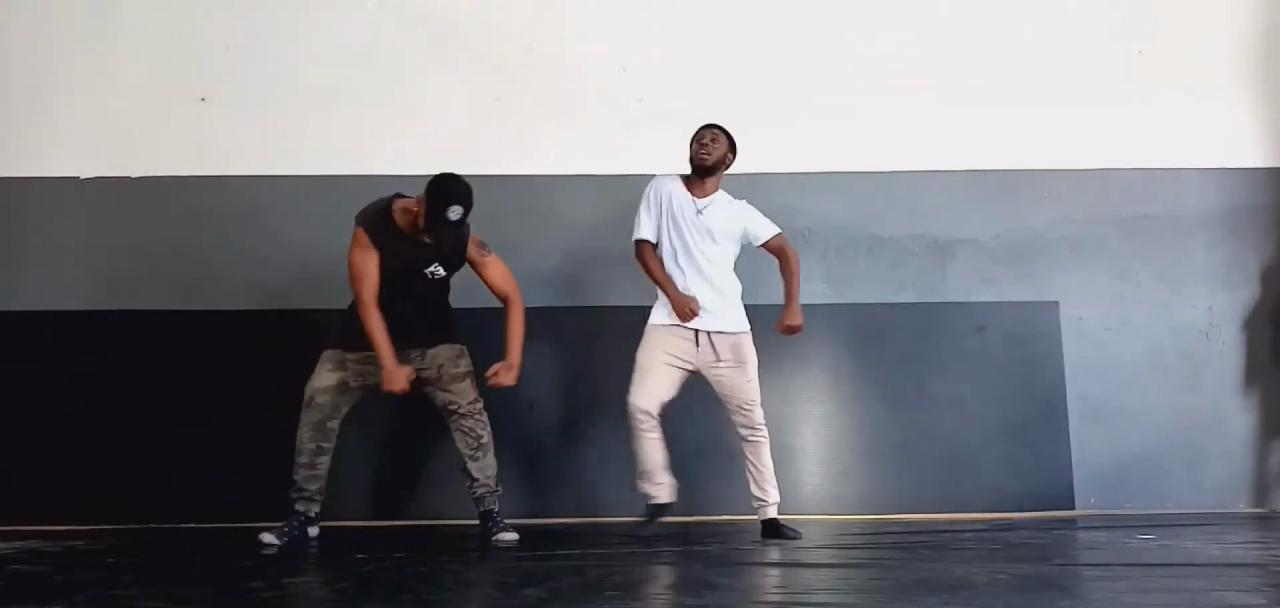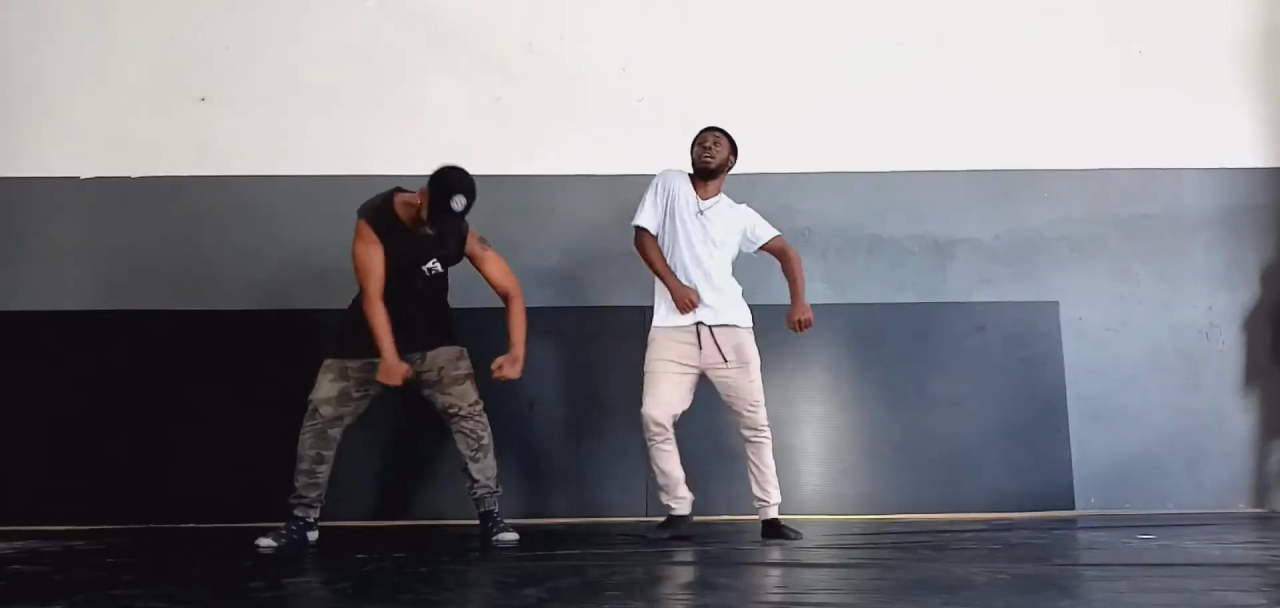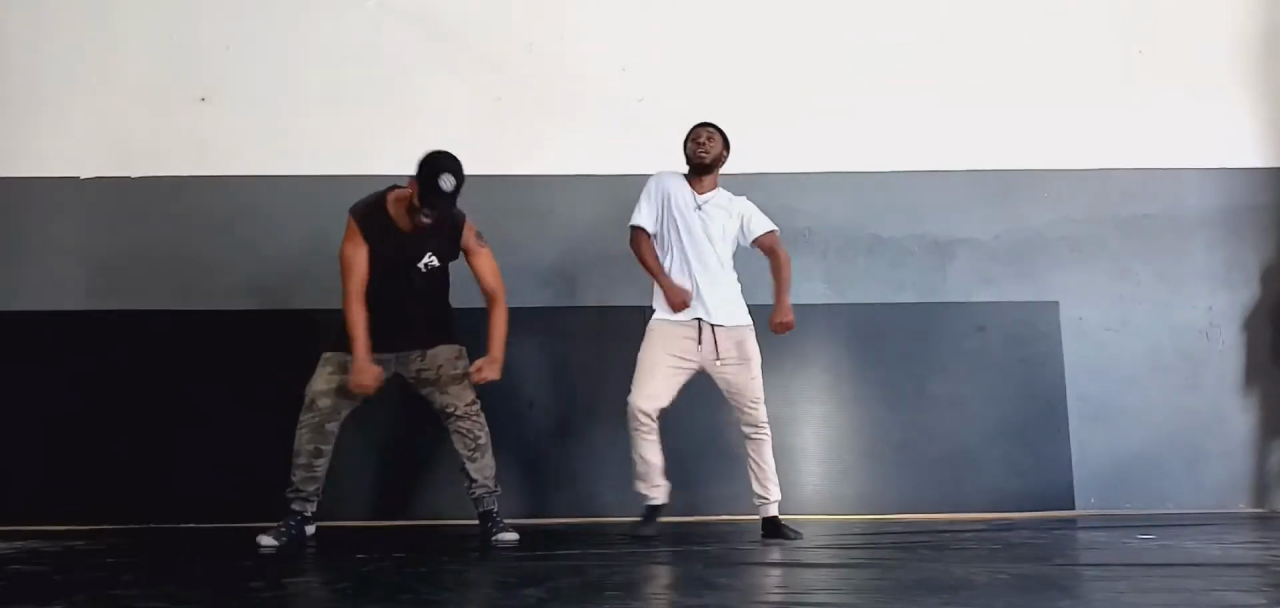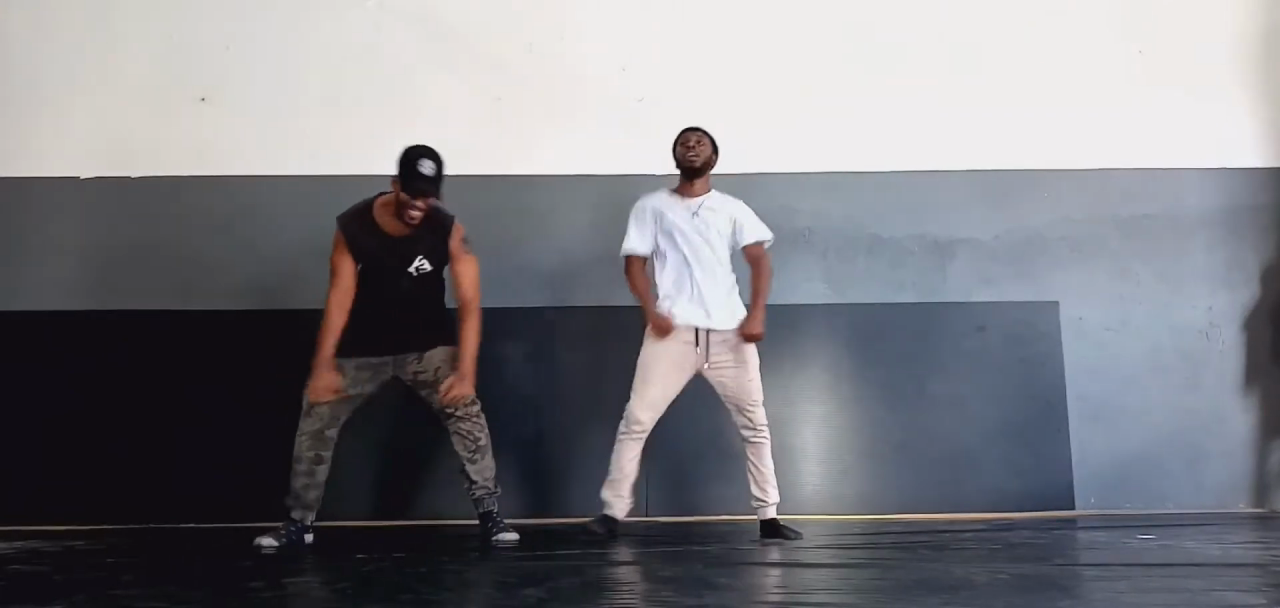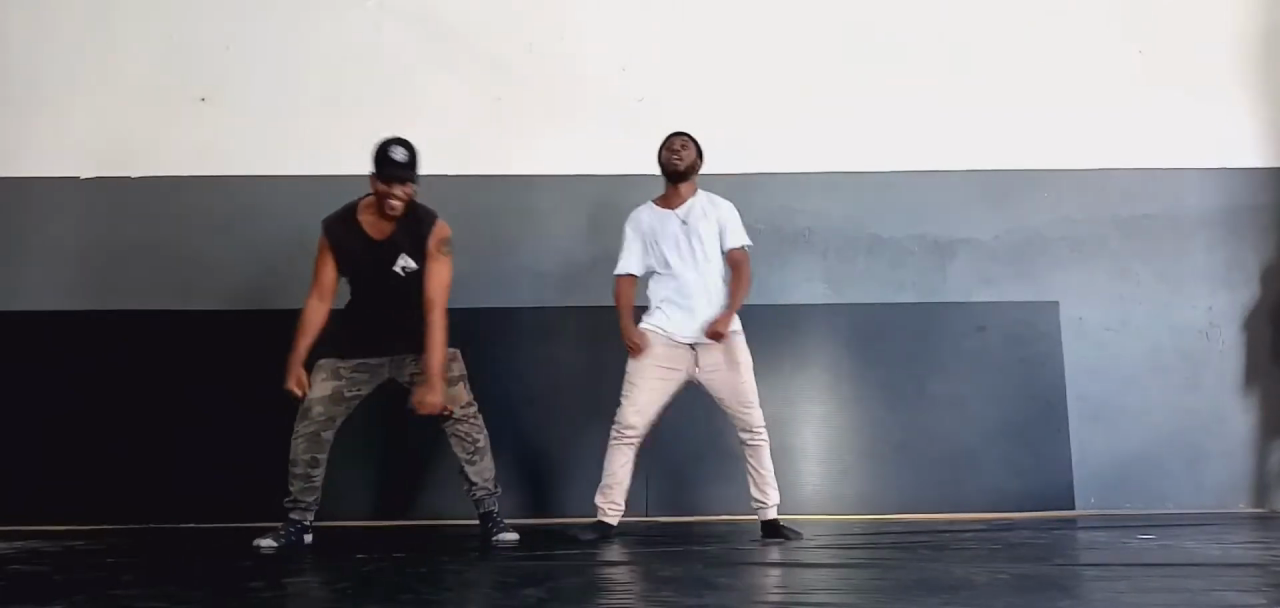
dt=0.1s
person 1, frame 1
left shoulder: (738, 211)
right shoulder: (662, 189)
left elbow: (784, 250)
right elbow: (644, 245)
left wrist: (792, 305)
right wrist: (672, 292)
left hip: (727, 331)
right hip: (669, 327)
left knee: (751, 422)
right knee: (641, 406)
left ankle: (768, 515)
right ankle: (659, 498)
person 1, frame 2
left shoulder: (739, 215)
right shoulder: (668, 184)
left elbow: (785, 251)
right elbow: (643, 236)
left wrist: (799, 301)
right wrist: (673, 284)
left hip: (730, 331)
right hip: (674, 330)
left knee: (755, 423)
right knee: (656, 416)
left ankle: (769, 516)
right ankle: (678, 510)
person 1, frame 3
left shoulder: (737, 206)
right shoulder: (663, 185)
left elbow: (774, 249)
right elbow: (640, 237)
left wrist: (783, 301)
right wrist: (667, 284)
left hip: (731, 326)
right hip: (676, 322)
left knee: (755, 420)
right knee: (641, 406)
left ankle: (770, 515)
right ankle: (654, 498)
person 1, frame 4
left shoulder: (731, 207)
right shoulder: (651, 206)
left elbow: (759, 260)
right elbow: (634, 261)
left wrist: (756, 313)
right wrist: (651, 311)
left hip: (726, 331)
right hip: (671, 330)
left knee: (754, 423)
right knee: (636, 418)
left ankle: (767, 515)
right ankle: (614, 510)
person 1, frame 5
left shoulder: (720, 209)
right shoulder: (640, 218)
left elbow: (741, 268)
right elbow: (625, 277)
left wrist: (727, 314)
right wrist: (627, 326)
left hip: (718, 338)
right hip: (661, 339)
left knee: (752, 425)
right knee: (627, 426)
left ankle: (768, 516)
right ankle: (608, 516)
person 2, frame 1
left shoulder: (462, 238)
right shoulder: (373, 223)
left elbow: (512, 297)
right elbow: (367, 301)
left wrist: (513, 360)
right wrist: (388, 365)
left hip: (432, 337)
right hip: (369, 337)
left knee: (470, 412)
right knee: (319, 405)
left ankle: (490, 514)
right ankle: (303, 515)
person 2, frame 2
left shoulder: (462, 234)
right shoulder: (375, 218)
left elbow: (511, 292)
right elbow: (372, 294)
left wrist: (517, 352)
right wrist: (388, 357)
left hip: (432, 340)
right hip: (369, 338)
left knee: (470, 413)
right knee: (321, 416)
left ankle: (490, 515)
right ankle: (303, 520)
person 2, frame 3
left shoulder: (459, 227)
right shoulder: (366, 216)
left elbow: (496, 293)
right elbow: (354, 290)
left wrist: (496, 354)
right wrist: (360, 359)
left hip: (430, 339)
right hip: (370, 336)
left knee: (467, 412)
right knee: (318, 408)
left ankle: (489, 514)
right ankle: (300, 516)
person 2, frame 4
left shoulder: (447, 230)
right shoulder: (354, 224)
left elbow: (470, 304)
right elbow: (340, 296)
left wrist: (464, 372)
right wrist: (323, 365)
left hip: (428, 342)
right hip: (365, 341)
left knee: (467, 413)
right knee: (316, 416)
left ankle: (489, 514)
right ankle: (299, 523)
person 2, frame 5
left shoulder: (432, 229)
right shoulder: (339, 227)
left elbow: (435, 307)
right elbow: (320, 297)
left wrist: (434, 379)
right wrist: (294, 362)
left hip: (419, 341)
right hip: (358, 342)
left knee: (464, 416)
right knee: (312, 419)
left ankle: (490, 516)
right ankle: (298, 522)
